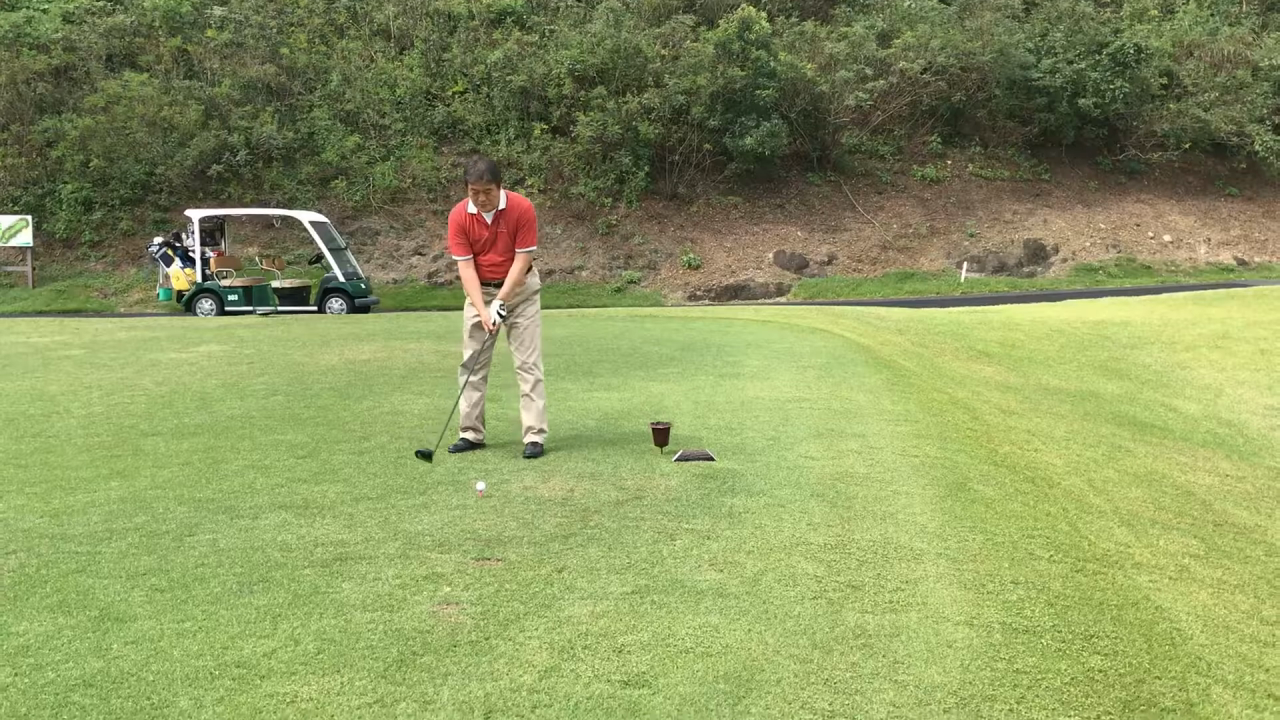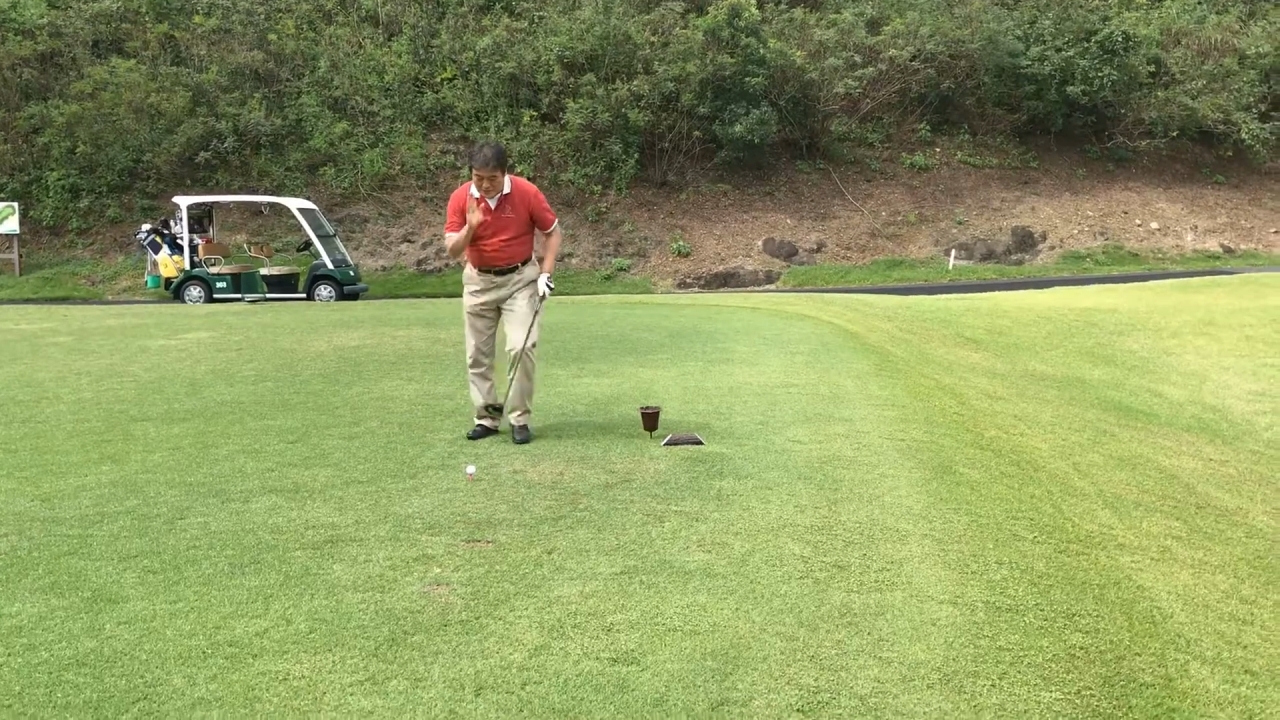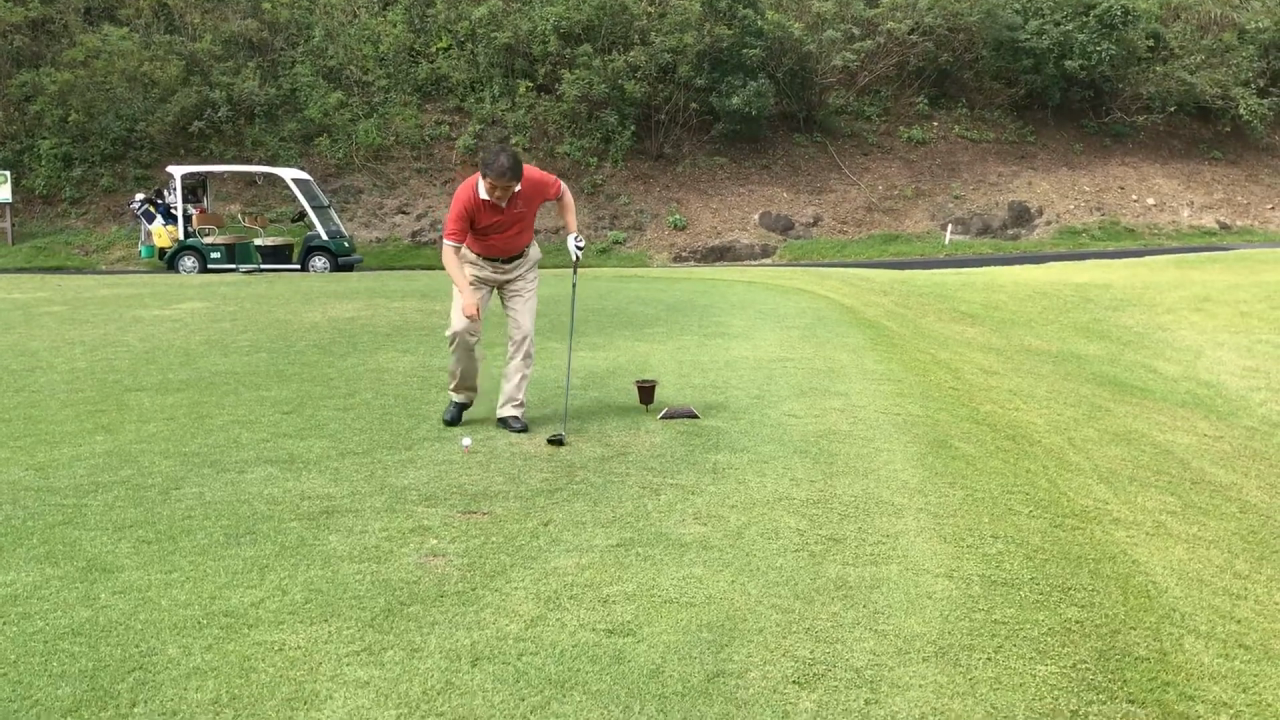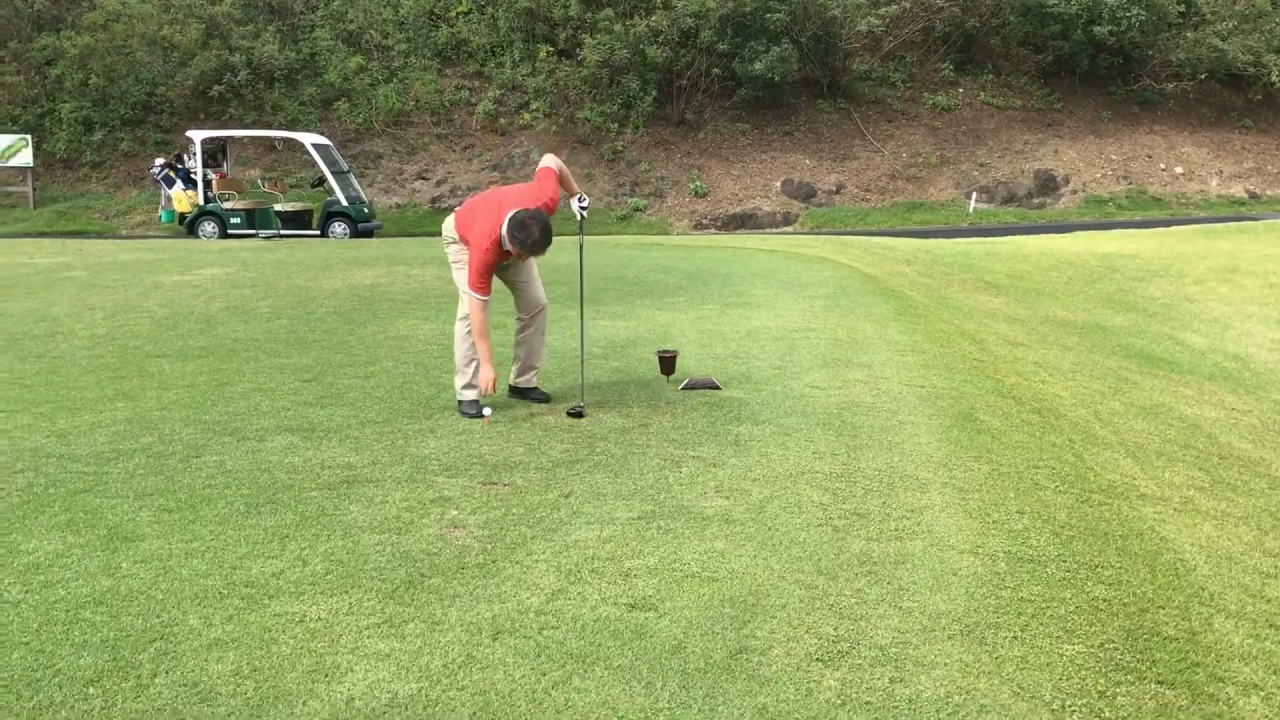
dt=0.5s
person 1, frame 1
left shoulder: (522, 208)
right shoulder: (458, 216)
left elbow: (522, 261)
right elbow: (466, 267)
left wrist: (502, 301)
right wrist: (483, 309)
left hip: (520, 290)
right hip: (480, 291)
left knee: (527, 363)
right knee: (472, 363)
left ankle: (534, 435)
right ankle: (471, 432)
person 1, frame 2
left shoulder: (527, 193)
right shoulder: (460, 199)
left elbow: (553, 232)
right elbow: (452, 249)
left wrist: (545, 273)
right wrist: (469, 228)
left hip: (521, 278)
right hip: (479, 281)
left knee: (521, 345)
right knee: (478, 355)
left ankle: (519, 417)
right ankle: (486, 418)
person 1, frame 3
left shoulder: (534, 181)
right shoulder: (466, 195)
left elbow: (562, 192)
right elbow: (449, 251)
left wrist: (572, 232)
right wrist: (466, 293)
left hip: (522, 265)
right hip: (477, 263)
left knee: (521, 333)
right knee: (461, 329)
left ankle: (511, 409)
right ankle: (461, 394)
person 1, frame 4
left shoulder: (545, 201)
right shoulder: (485, 246)
left elbow: (551, 160)
right elbow: (478, 310)
left wrist: (575, 194)
right wrist: (486, 366)
left hip: (514, 239)
right hip: (463, 239)
left knee: (535, 303)
right knee: (469, 309)
left ankle: (524, 382)
right ankle: (468, 393)
